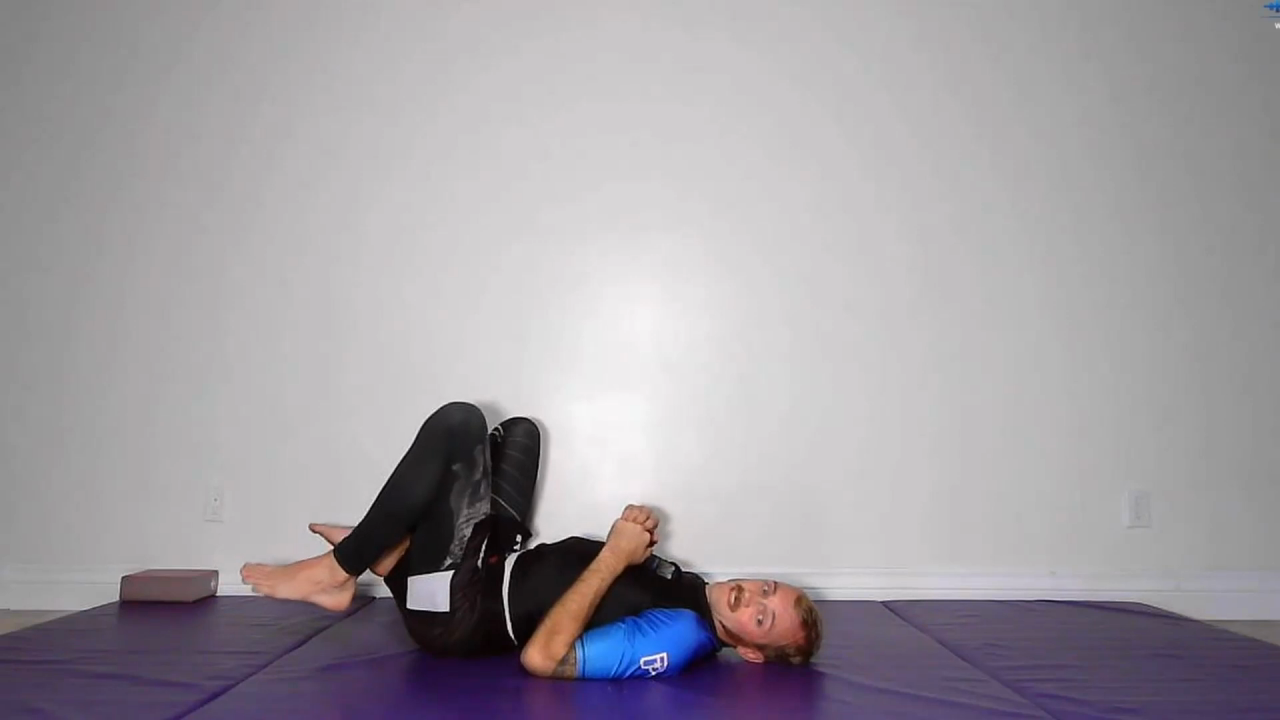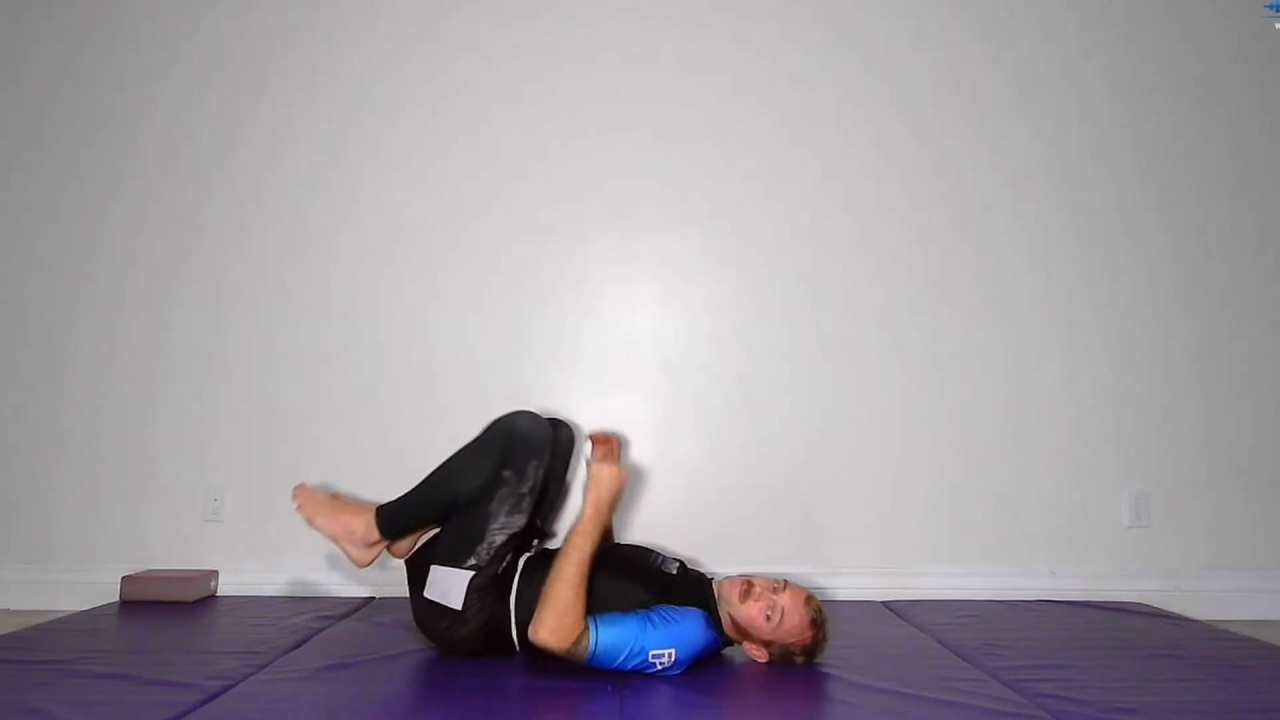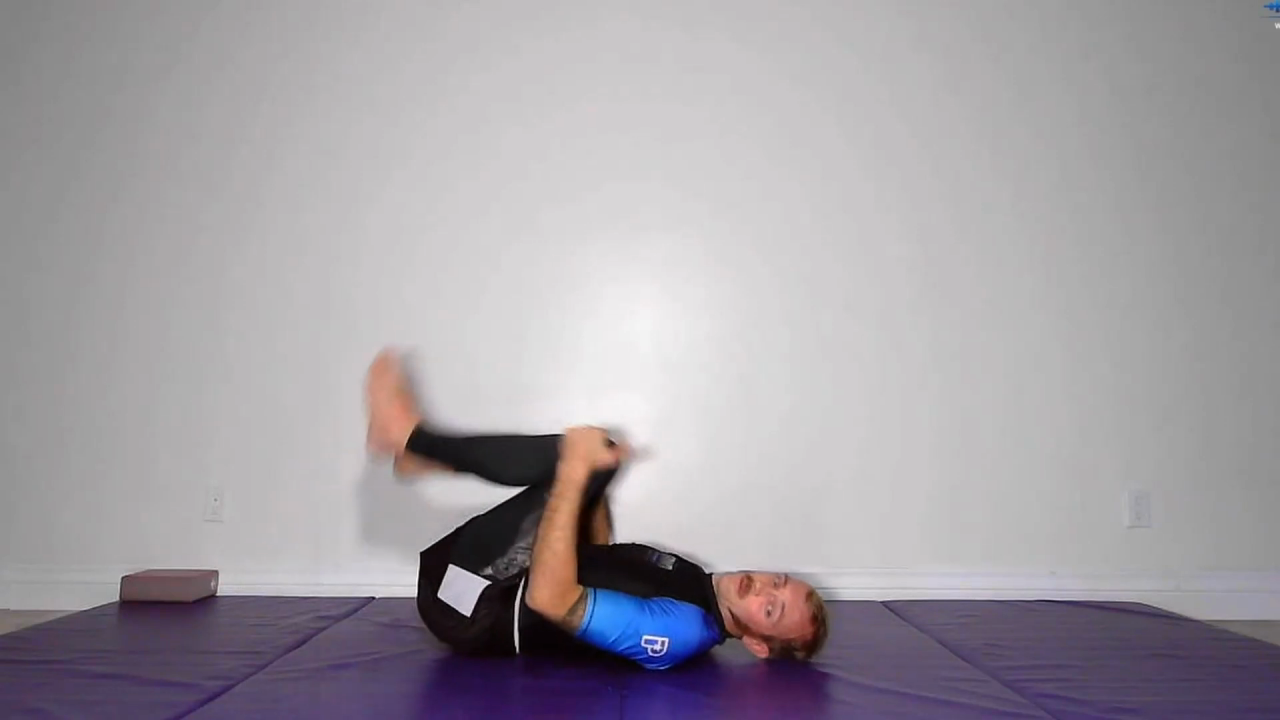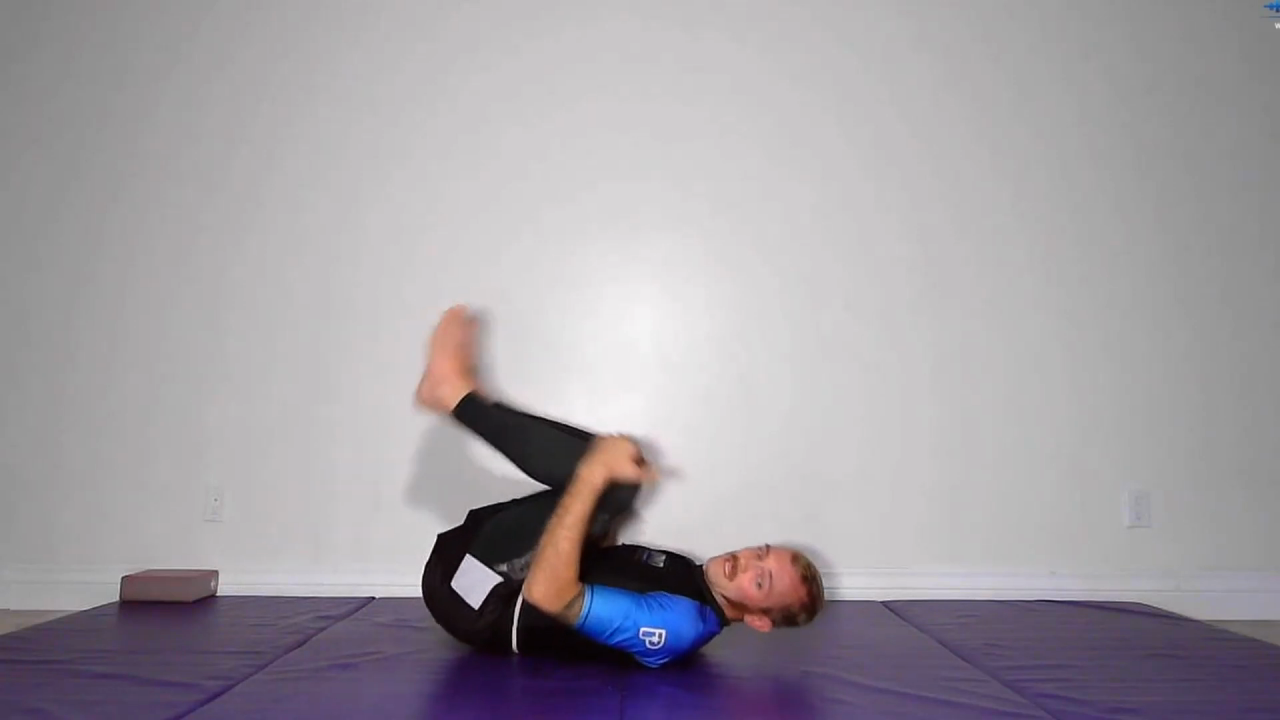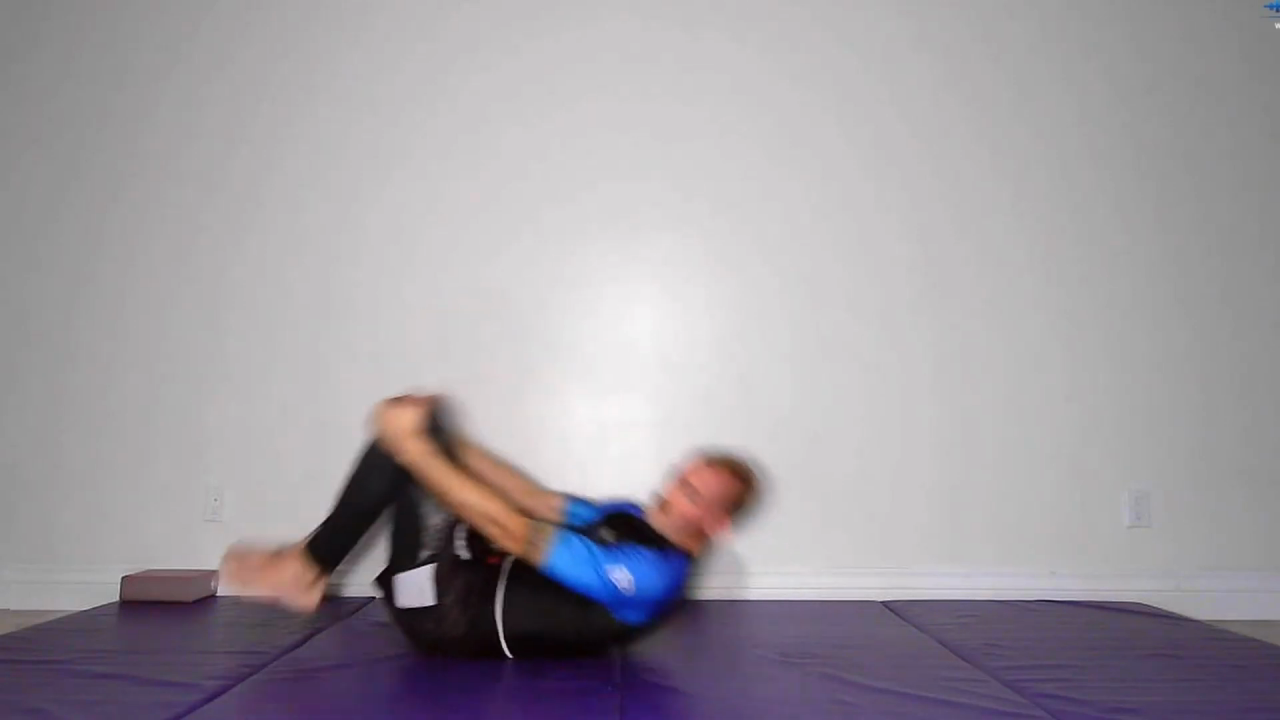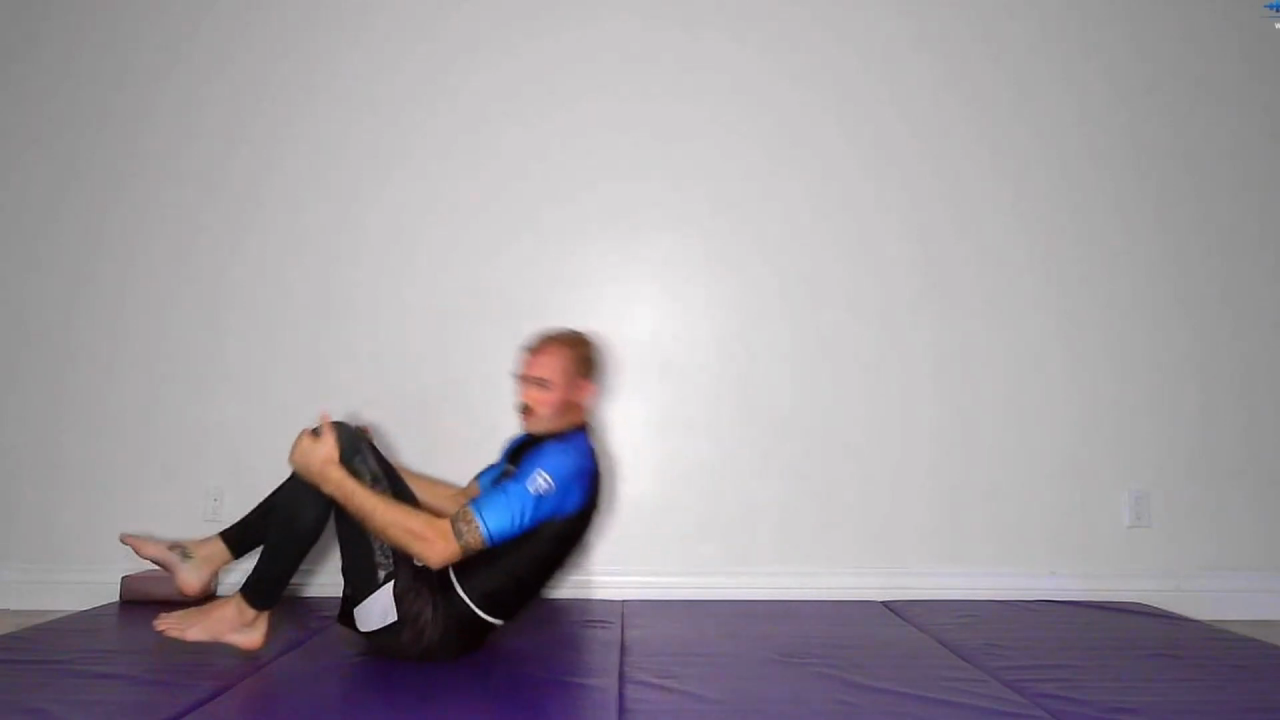
dt=0.4s
person 1, frame 1
left shoulder: (676, 643)
right shoulder: (693, 591)
left elbow: (541, 658)
left wrist: (616, 555)
right wrist: (632, 541)
left hip: (457, 611)
right hip: (500, 566)
left knee: (458, 425)
right knee: (519, 430)
left ankle: (339, 569)
right ankle: (393, 550)
person 1, frame 2
left shoulder: (684, 638)
right shoulder: (700, 588)
left elbow: (550, 634)
left wrist: (596, 504)
right wrist: (605, 494)
left hip: (467, 610)
right hip: (513, 569)
left knee: (523, 433)
right knee: (551, 433)
left ankle: (375, 526)
right ankle: (419, 534)
person 1, frame 3
left shoulder: (675, 634)
right shoulder: (694, 586)
left elbow: (550, 600)
right elbow: (603, 553)
left wrist: (575, 471)
right wrist: (591, 467)
left hip: (470, 610)
right hip: (509, 579)
left knee: (572, 464)
left ankle: (409, 435)
right ankle: (424, 451)
person 1, frame 4
left shoulder: (677, 628)
right shoulder: (687, 576)
left elbow: (545, 594)
right elbow: (599, 555)
left wrist: (591, 477)
right wrist: (605, 473)
left hip: (473, 603)
left knee: (602, 482)
left ankle: (458, 396)
right ankle: (466, 400)
person 1, frame 5
left shoulder: (648, 574)
right shoulder: (634, 521)
left elbow: (509, 533)
right elbow: (540, 502)
left wrist: (410, 444)
right wrist: (445, 441)
left hip: (447, 614)
right hip: (476, 582)
left knee: (405, 441)
right knee: (420, 436)
left ankle: (304, 567)
right ankle: (308, 564)
person 1, frame 6
left shoulder: (562, 462)
right shoulder: (535, 444)
left elbow: (437, 547)
right elbow: (465, 501)
left wrist: (331, 476)
right wrist: (359, 464)
left hip: (428, 622)
right hip: (436, 596)
left knee: (332, 459)
right knee: (338, 447)
left ankle: (248, 614)
right ankle: (211, 554)
